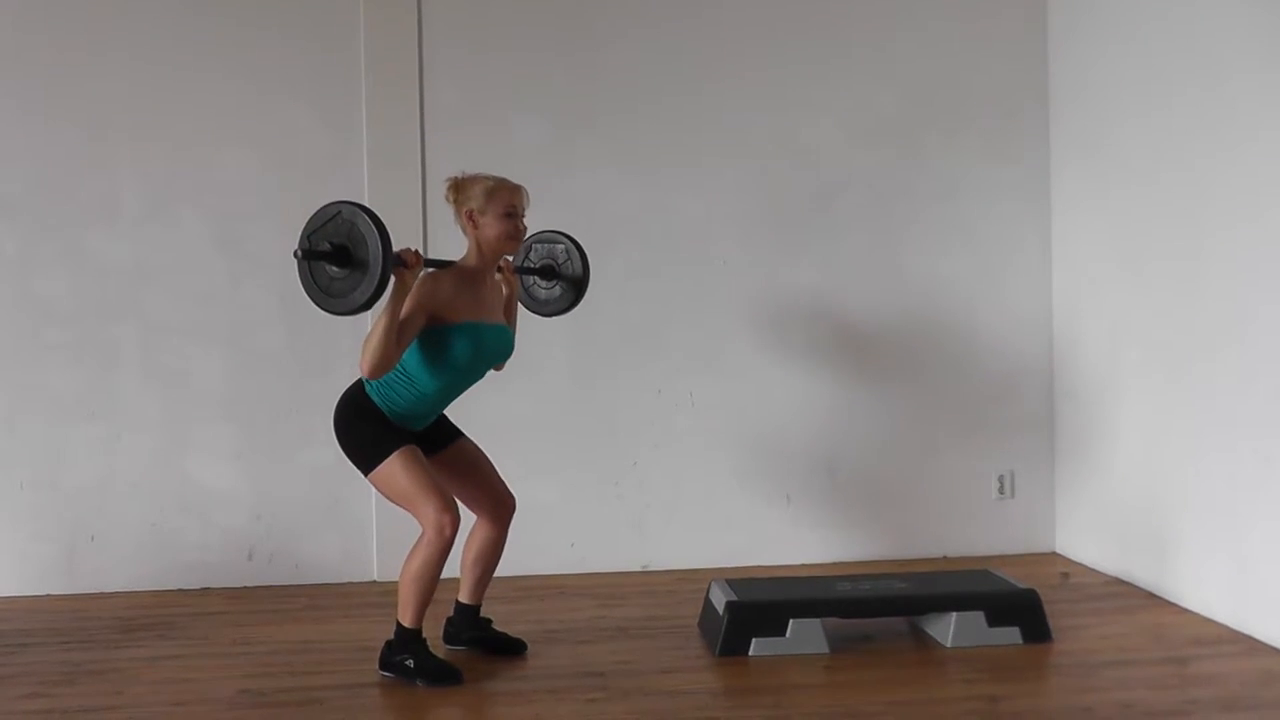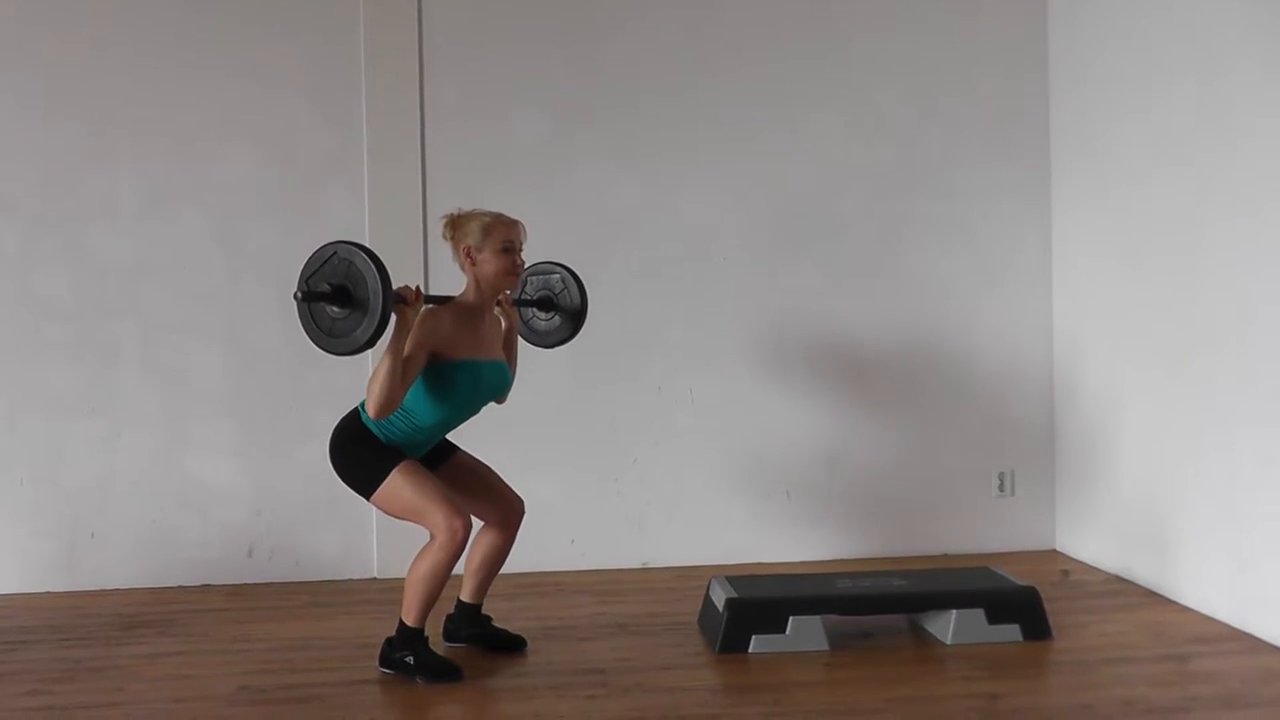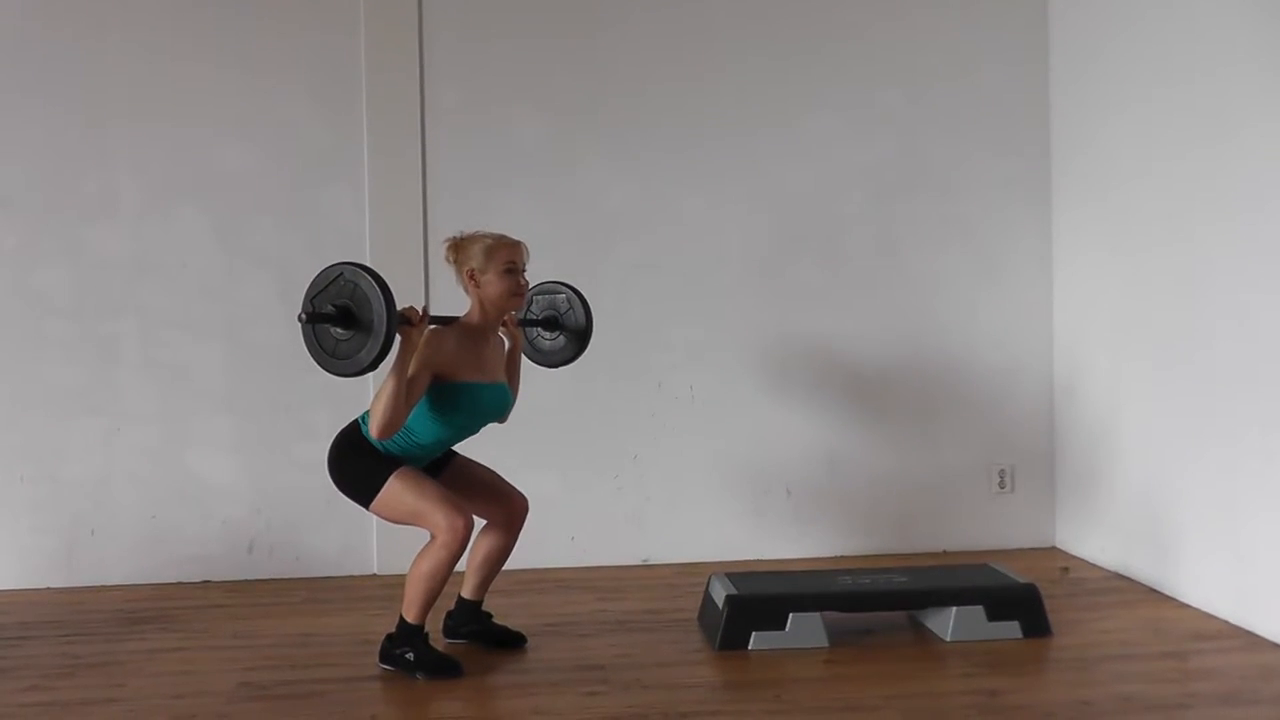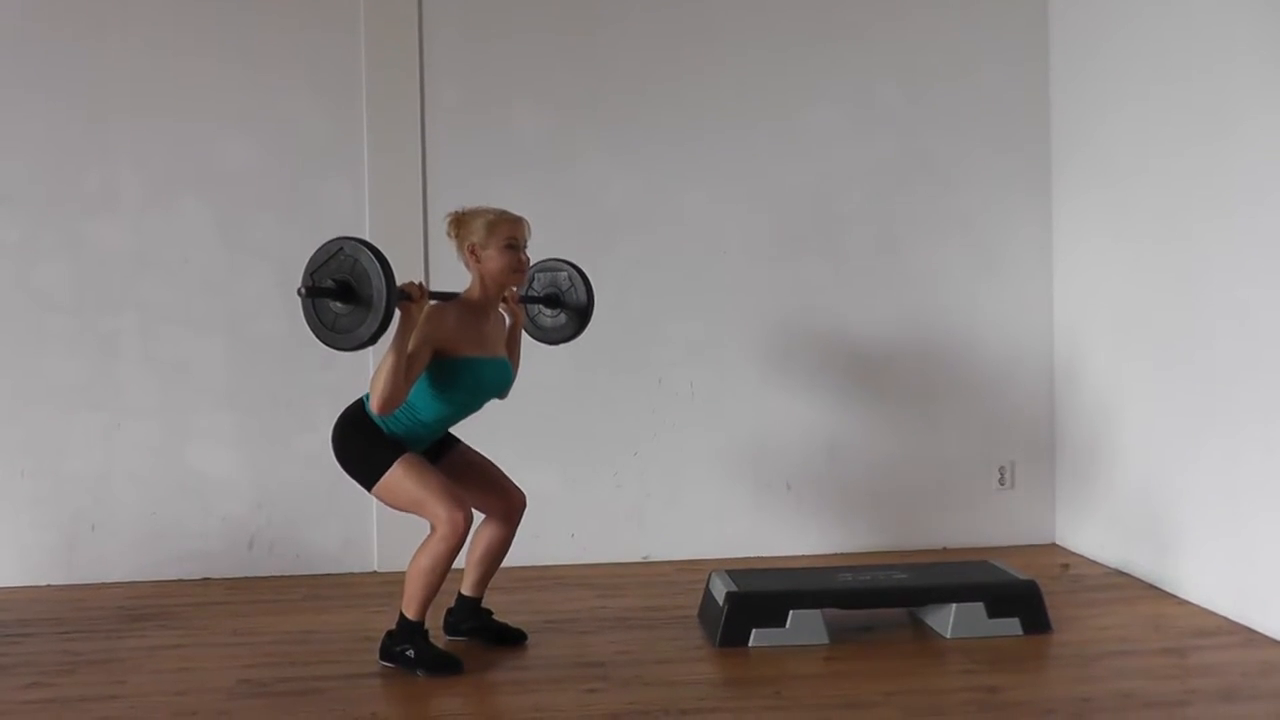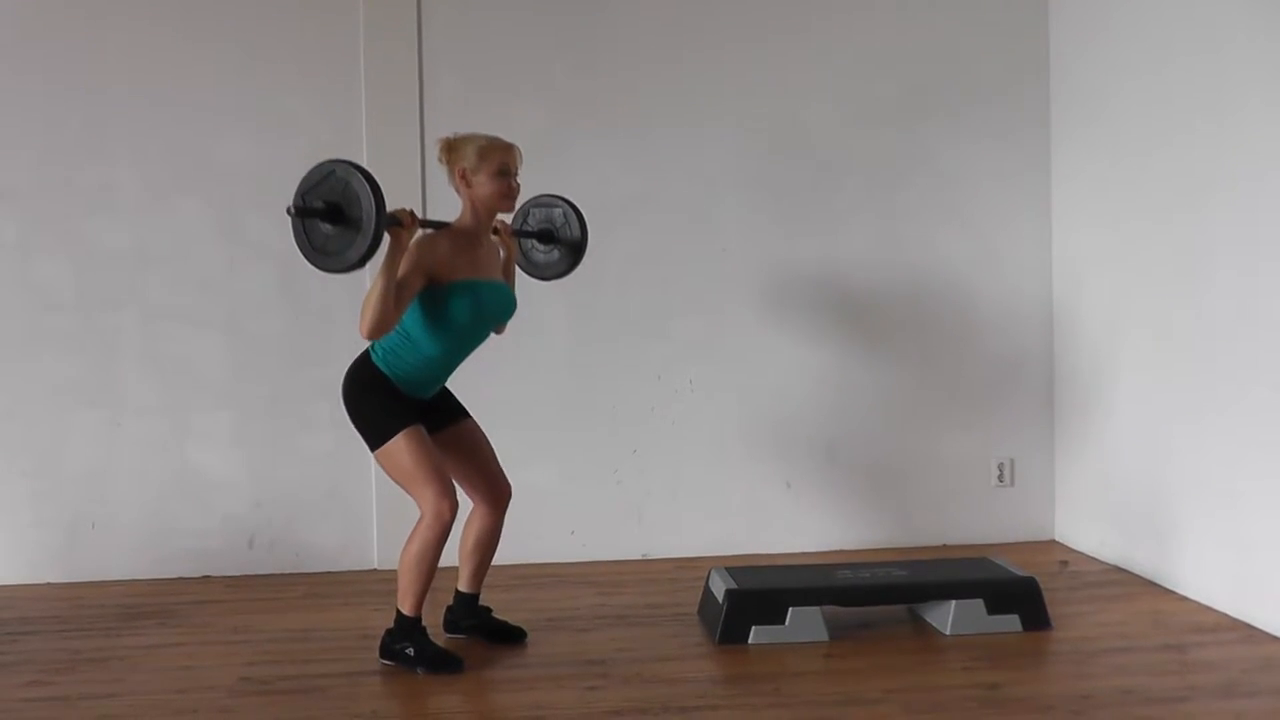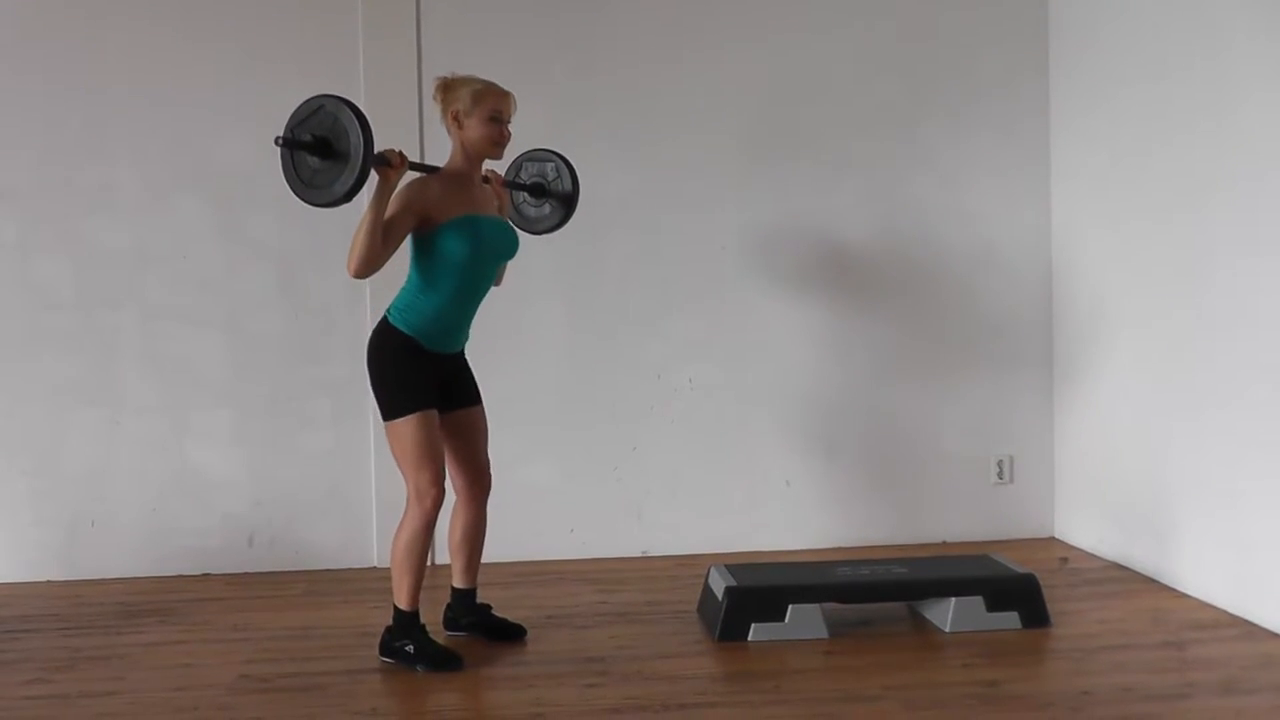
dt=0.4s
person 1, frame 1
left shoulder: (491, 287)
right shoulder: (437, 286)
left elbow: (497, 360)
right elbow: (372, 367)
right wrist: (401, 286)
left hip: (419, 420)
right hip: (368, 417)
left knee: (499, 506)
right knee: (441, 519)
left ankle: (465, 622)
right ankle: (402, 648)
person 1, frame 2
left shoulder: (490, 322)
right shoulder: (438, 323)
left elbow: (498, 393)
right elbow: (379, 406)
right wrist: (403, 325)
left hip: (418, 445)
right hip: (365, 444)
left knee: (508, 510)
right knee: (452, 525)
left ankle: (465, 619)
right ankle: (403, 646)
person 1, frame 3
left shoulder: (495, 343)
right shoulder: (442, 344)
left elbow: (499, 412)
right elbow: (382, 428)
right wrist: (408, 347)
left hip: (419, 457)
right hip: (363, 455)
left knee: (513, 508)
right knee: (454, 524)
left ankle: (466, 616)
right ankle: (403, 642)
person 1, frame 4
left shoulder: (496, 319)
right shoulder: (442, 320)
left elbow: (500, 388)
right elbow: (382, 403)
right wrist: (407, 322)
left hip: (420, 437)
right hip: (367, 435)
left knee: (509, 503)
right knee: (452, 517)
left ankle: (466, 612)
right ankle: (403, 639)
person 1, frame 5
left shoulder: (491, 248)
right shoulder: (435, 248)
left elbow: (497, 323)
right elbow: (373, 327)
right wrist: (396, 248)
left hip: (427, 390)
right hip: (378, 387)
left knee: (495, 493)
right knee: (439, 505)
left ankle: (465, 609)
right ankle: (402, 636)
person 1, frame 6
left shoulder: (486, 193)
right shoulder: (426, 191)
left elbow: (492, 275)
right elbow: (361, 265)
right wrist: (385, 185)
left hip: (450, 355)
right hip: (403, 351)
left knee: (475, 484)
right knee: (427, 493)
left ankle: (464, 607)
right ankle: (401, 633)
